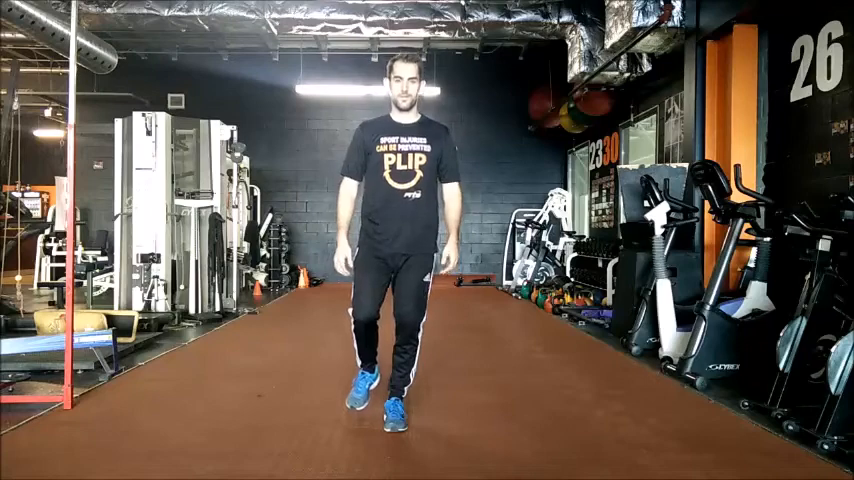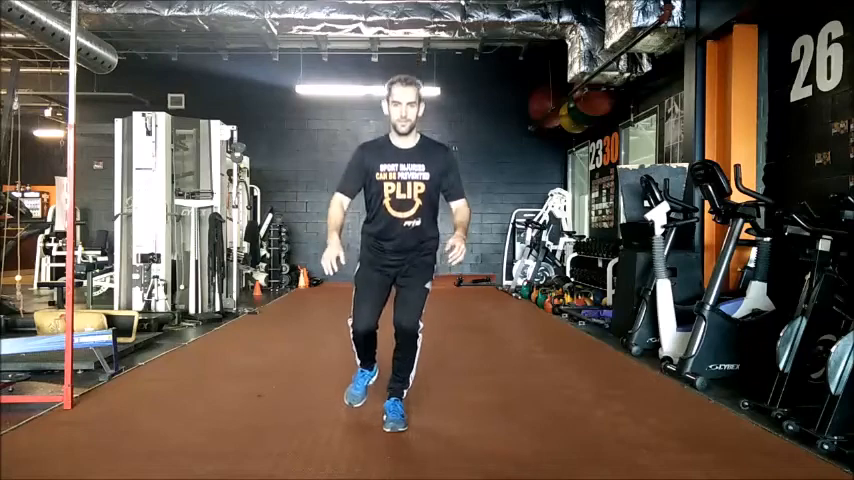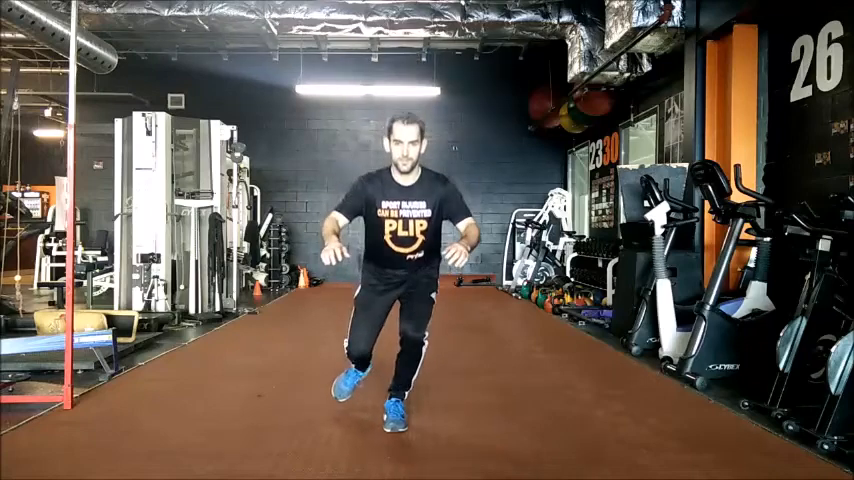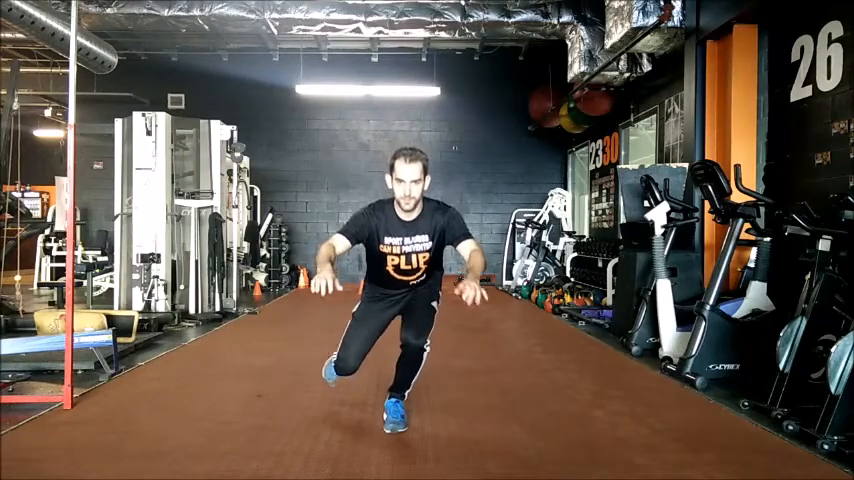
dt=0.5s
person 1, frame 1
left shoulder: (438, 135)
right shoulder: (368, 132)
left elbow: (451, 190)
right elbow: (349, 187)
left wrist: (453, 239)
right wrist: (341, 239)
left hip: (418, 248)
right hip: (373, 246)
left knee: (409, 323)
right knee: (363, 315)
left ankle: (396, 398)
right ankle: (367, 371)
person 1, frame 2
left shoulder: (439, 156)
right shoulder: (367, 154)
left elbow: (460, 205)
right elbow: (340, 201)
left wrist: (460, 233)
right wrist: (333, 238)
left hip: (419, 257)
right hip: (375, 255)
left knee: (408, 326)
right knee: (362, 324)
left ankle: (396, 398)
right ankle: (366, 370)
person 1, frame 3
left shoulder: (441, 188)
right shoulder: (368, 185)
left elbow: (471, 227)
right elbow: (334, 219)
left wrist: (464, 244)
right wrist: (332, 239)
left hip: (421, 275)
right hip: (378, 275)
left knee: (413, 335)
right knee: (357, 347)
left ankle: (396, 399)
right ankle: (360, 368)
person 1, frame 4
left shoulder: (444, 216)
right shoulder: (372, 216)
left elbow: (473, 251)
right elbow: (332, 245)
left wrist: (471, 278)
right wrist: (325, 267)
left hip: (422, 291)
right hip: (379, 292)
left knee: (414, 342)
right knee: (345, 365)
left ankle: (396, 400)
right ankle: (339, 361)
